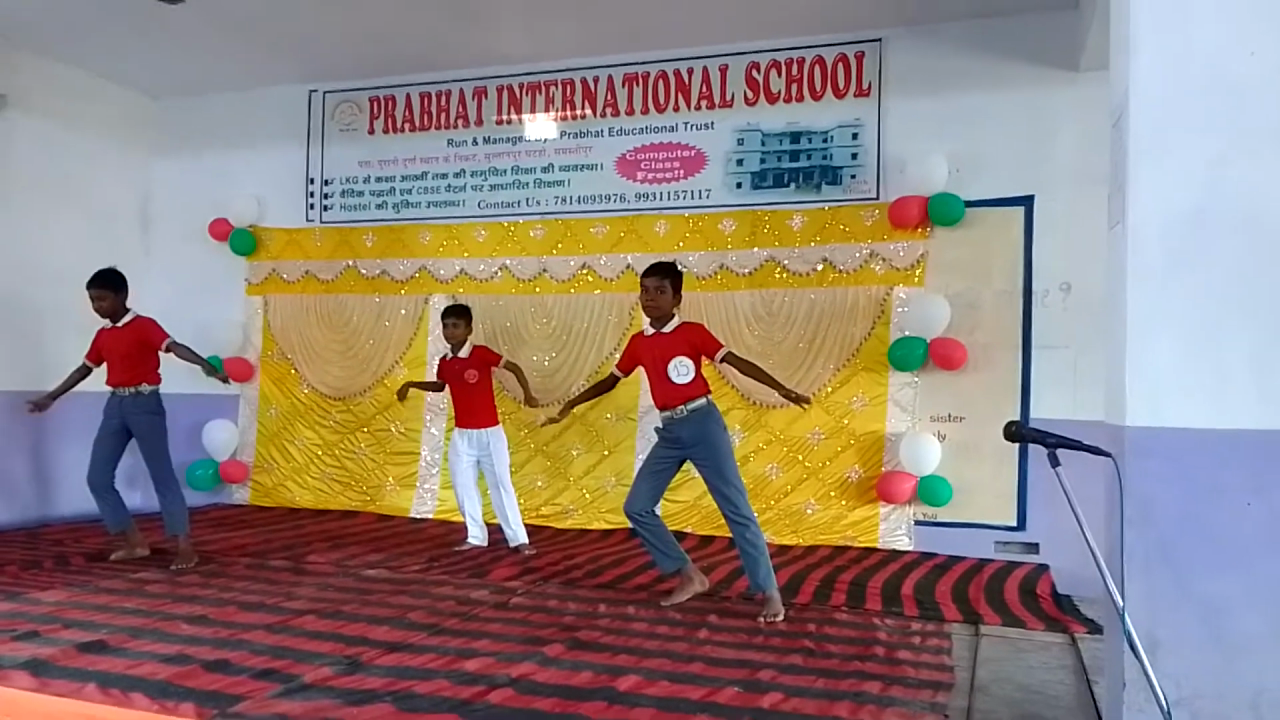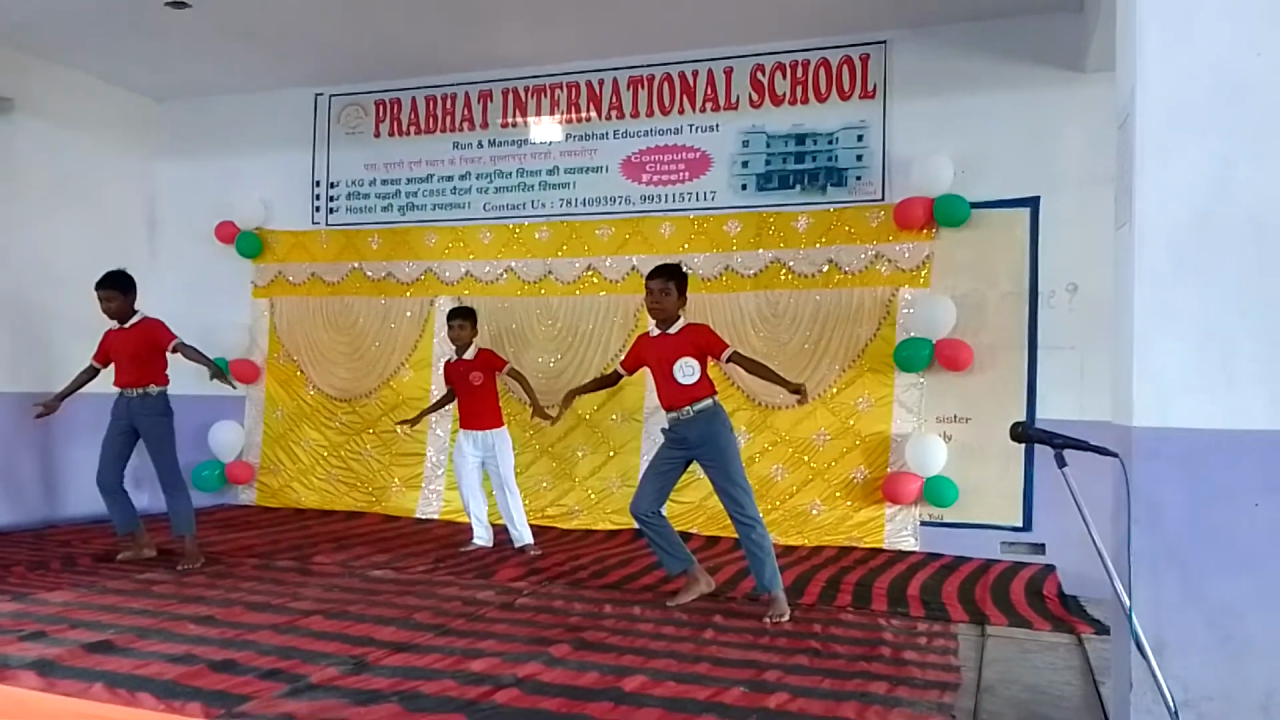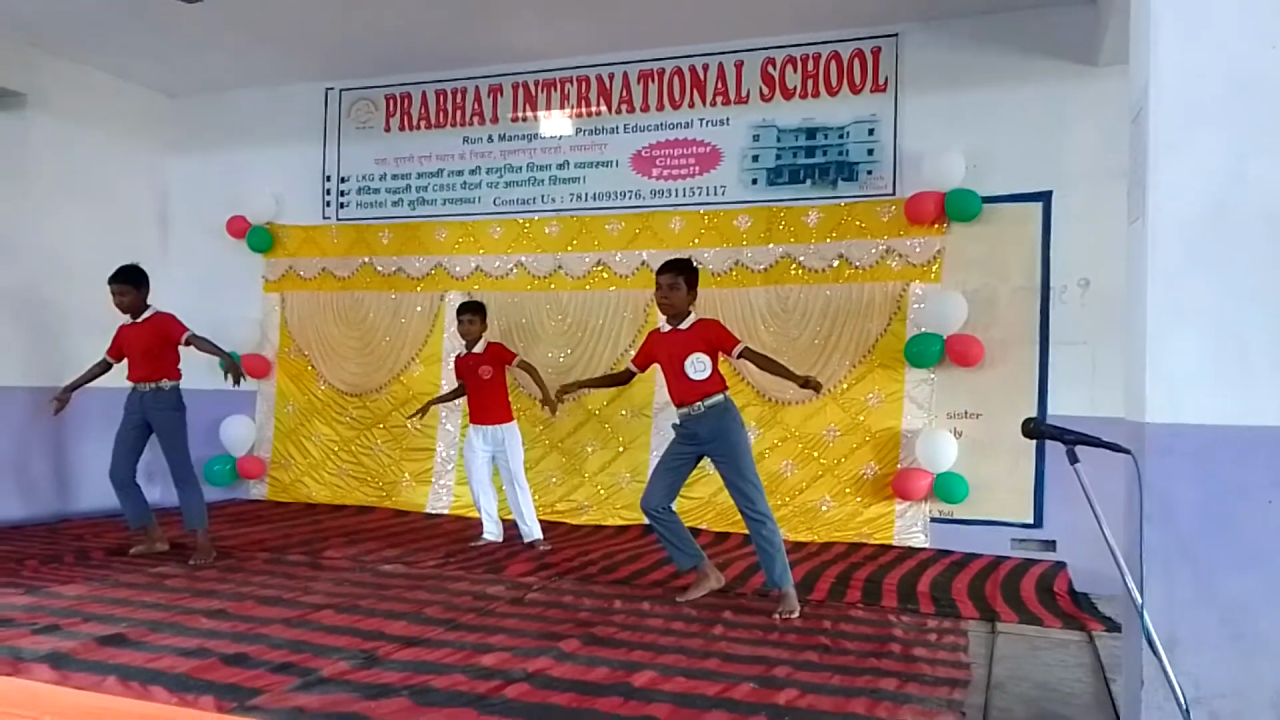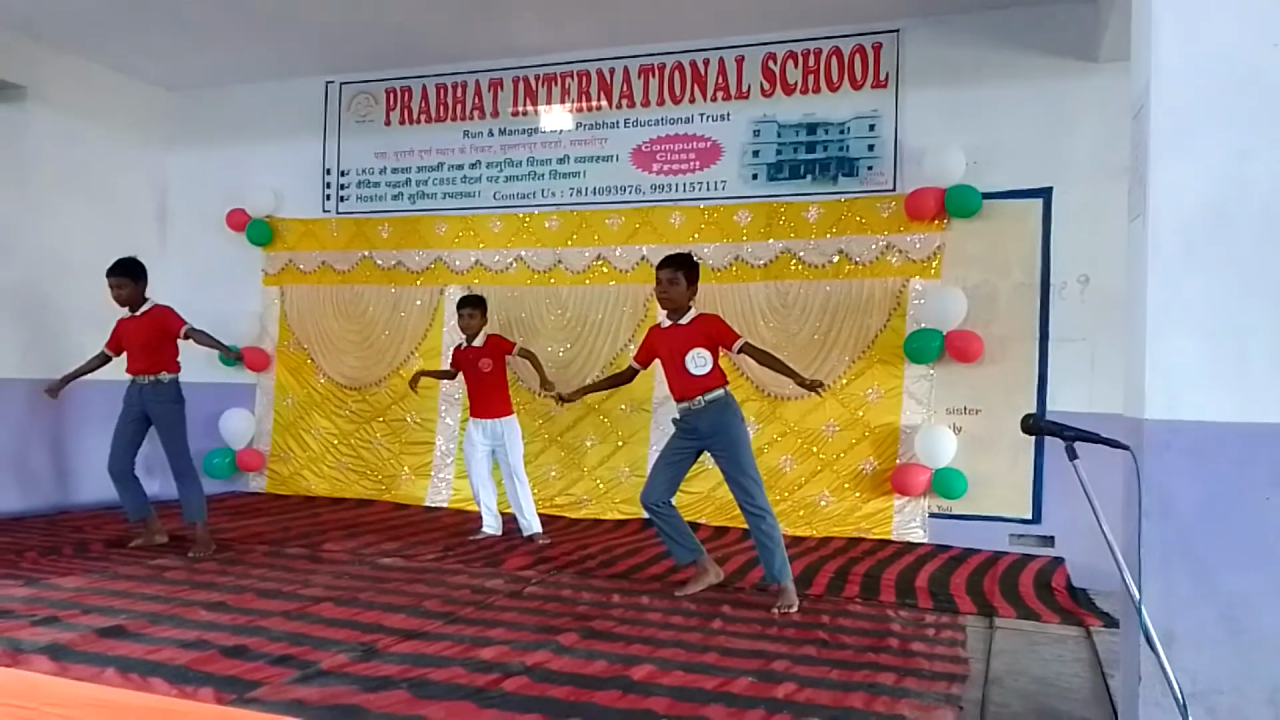
dt=0.2s
person 1, frame 1
left shoulder: (693, 332)
right shoulder: (638, 342)
left elbow: (736, 362)
right elbow: (611, 381)
left wrist: (782, 390)
right wrist: (570, 405)
left hip: (703, 424)
right hip: (669, 432)
left knee: (736, 509)
right knee: (636, 507)
left ankle: (770, 593)
right ankle: (689, 576)
person 1, frame 2
left shoulder: (698, 333)
right shoulder: (643, 343)
left elbow: (742, 361)
right elbow: (614, 377)
left wrist: (787, 384)
right wrist: (576, 392)
left hip: (709, 425)
right hip: (675, 433)
left knee: (743, 510)
right knee: (642, 507)
left ankle: (775, 593)
right ankle: (695, 577)
person 1, frame 3
left shoulder: (710, 328)
right shoulder: (655, 340)
left elbow: (754, 357)
right elbow: (625, 376)
left wrist: (797, 379)
right wrist: (581, 385)
left hip: (721, 420)
right hip: (686, 429)
left knee: (753, 506)
right knee: (653, 502)
left ankle: (786, 590)
right ankle: (705, 573)
person 1, frame 4
left shoulder: (710, 324)
right shoulder: (655, 335)
left elbow: (754, 352)
right elbow: (628, 375)
left wrist: (798, 378)
right wrist: (581, 391)
left hip: (721, 415)
right hip: (686, 424)
left knee: (753, 501)
right knee: (653, 497)
left ankle: (785, 584)
right ankle: (705, 567)
person 2, frame 1
left shoulder: (144, 326)
right shoulder: (102, 335)
left elbow: (174, 347)
right elbow: (84, 369)
left wrist: (206, 365)
right wrist: (51, 398)
left hip: (144, 404)
right hip: (115, 406)
left knee: (162, 476)
right knee: (98, 478)
left ankle: (185, 547)
right ankle: (134, 542)
person 2, frame 2
left shoulder: (152, 327)
right shoulder: (110, 336)
left elbow: (181, 347)
right elbow: (92, 370)
left wrist: (212, 366)
right wrist: (58, 399)
left hip: (152, 405)
right hip: (122, 407)
left knee: (169, 477)
right knee: (107, 479)
left ankle: (191, 547)
right ankle: (141, 542)
person 2, frame 3
left shoulder: (164, 322)
right shoulder: (123, 331)
left elbow: (194, 340)
right elbow: (105, 364)
left wrist: (226, 357)
right wrist: (69, 389)
left hip: (164, 399)
right hip: (136, 401)
left knee: (182, 471)
right knee: (119, 473)
left ankle: (203, 542)
right ankle: (153, 537)
person 2, frame 4
left shoulder: (163, 315)
right shoulder: (122, 325)
left elbow: (193, 333)
right elbow: (103, 357)
left wrist: (225, 349)
right wrist: (65, 380)
left hip: (163, 392)
right hip: (135, 394)
left knee: (180, 464)
right knee: (118, 465)
left ankle: (203, 535)
right ankle: (153, 529)
person 3, frame 1
left shoulder: (481, 353)
right shoulder: (444, 362)
left elbow: (514, 368)
right elbow: (439, 386)
left wrist: (527, 393)
right wrist: (411, 384)
left hip: (489, 433)
right hip: (461, 435)
left knee: (501, 485)
right knee: (463, 487)
left ankle: (519, 539)
right ankle: (476, 536)
person 3, frame 2
left shoulder: (486, 356)
right shoulder: (449, 366)
left elbow: (517, 375)
left wrist: (536, 404)
right wrist: (422, 414)
left hip: (494, 434)
right hip: (466, 437)
left knee: (506, 486)
right knee: (469, 488)
left ankle: (524, 539)
right ankle: (481, 537)
person 3, frame 3
left shoulder: (496, 350)
right shoulder: (460, 360)
left elbow: (528, 367)
left wrist: (546, 394)
right wrist: (432, 402)
left hip: (504, 429)
right hip: (476, 432)
left knee: (515, 481)
right knee: (479, 483)
left ankle: (533, 534)
right ankle: (491, 532)
person 3, frame 4
left shoulder: (496, 342)
right shoulder: (459, 352)
left elbow: (528, 354)
right elbow: (451, 374)
left wrist: (544, 378)
right wrist: (423, 373)
left hip: (504, 422)
right hip: (476, 425)
left knee: (515, 475)
right knee: (478, 476)
left ankle: (533, 528)
right ankle: (490, 526)
